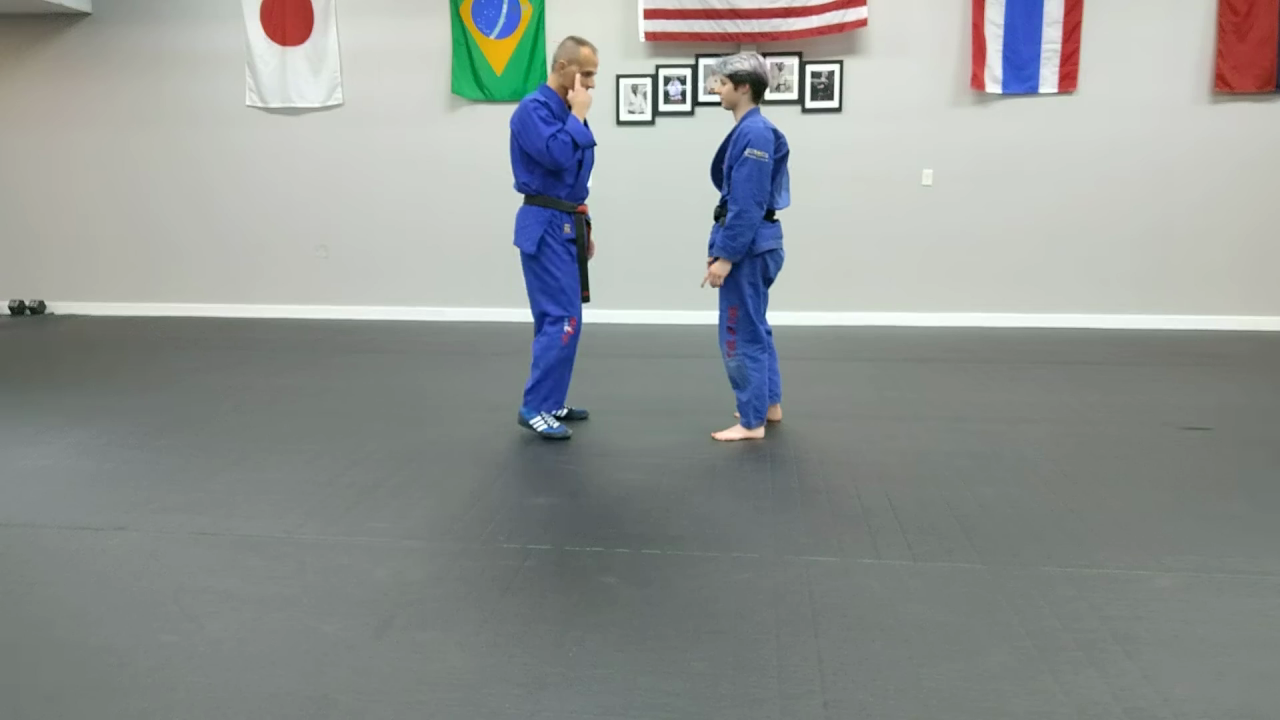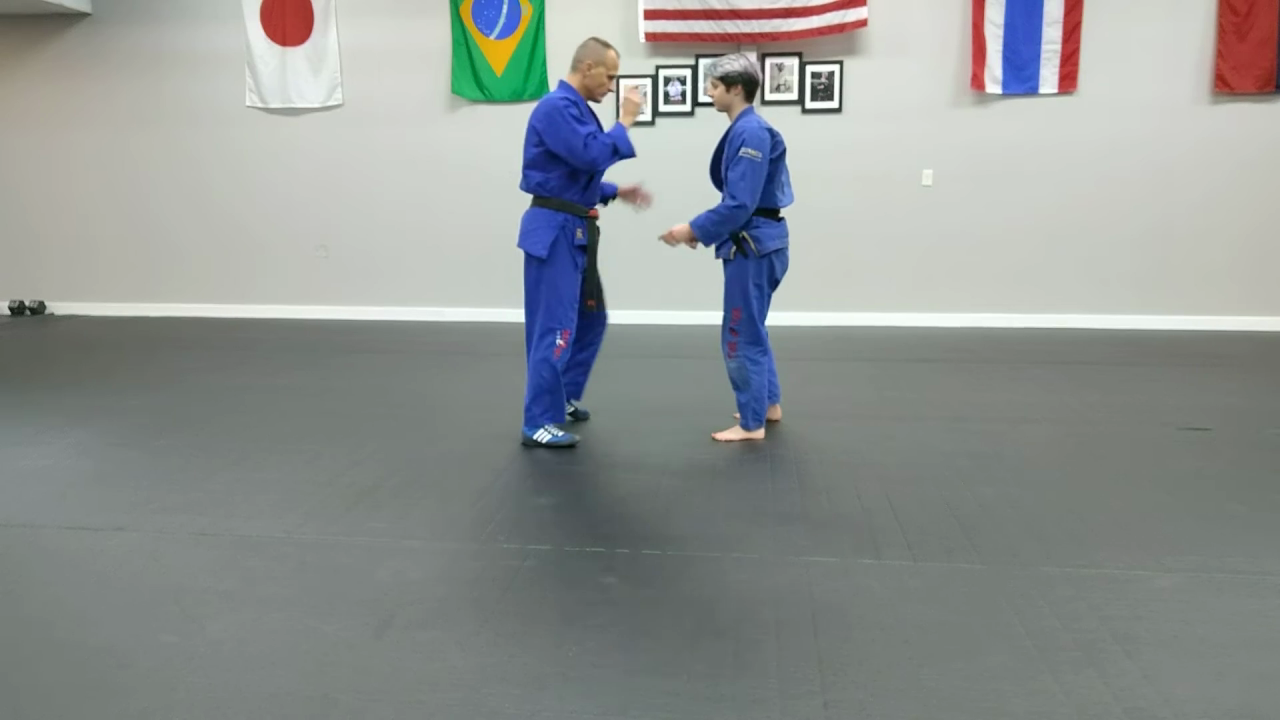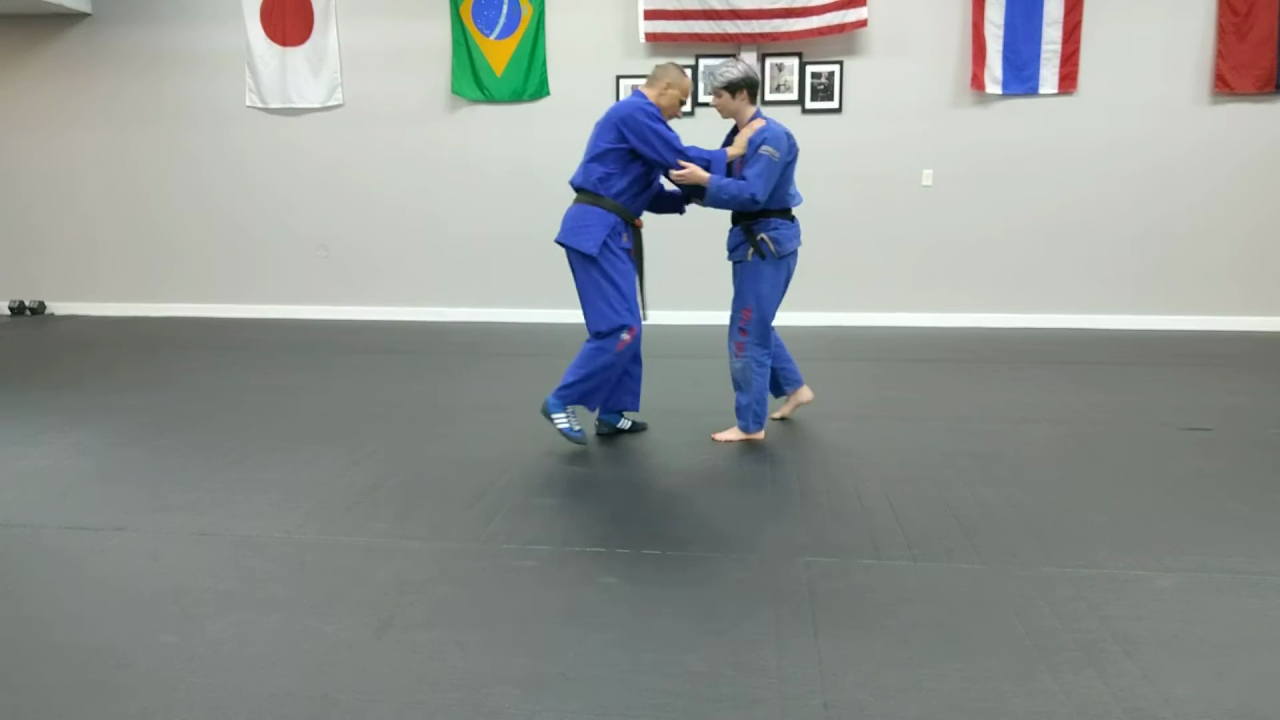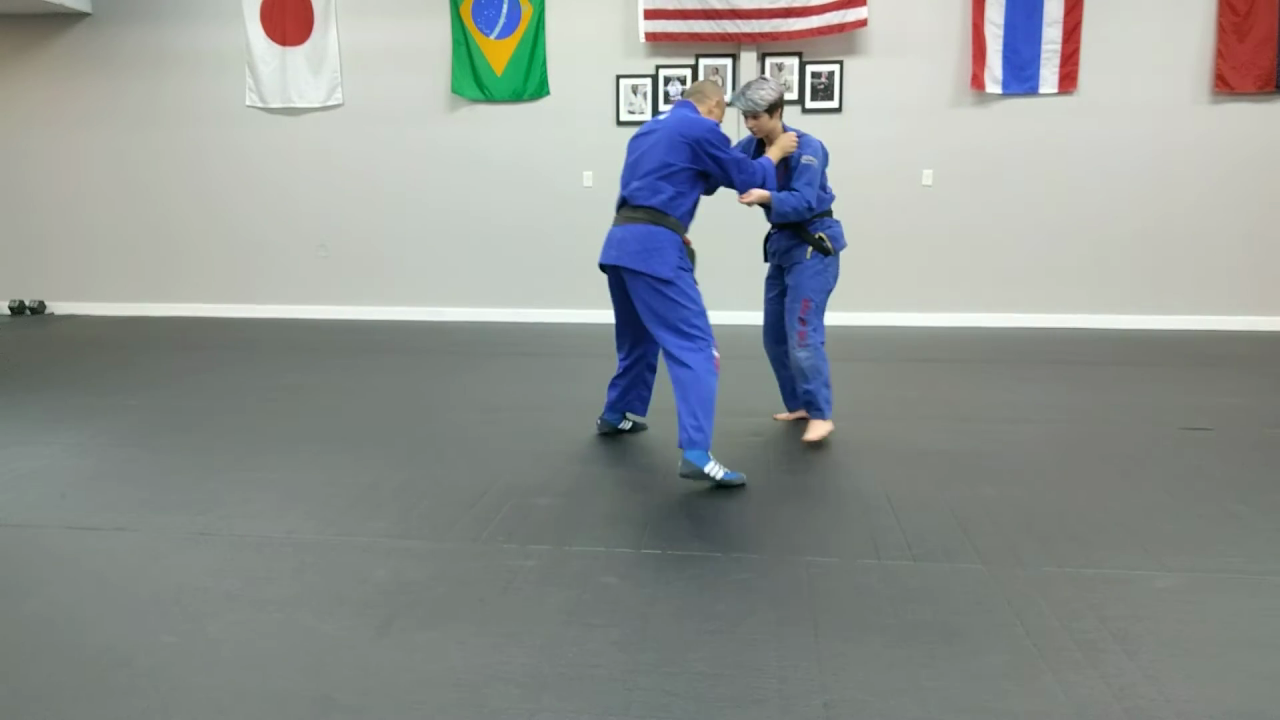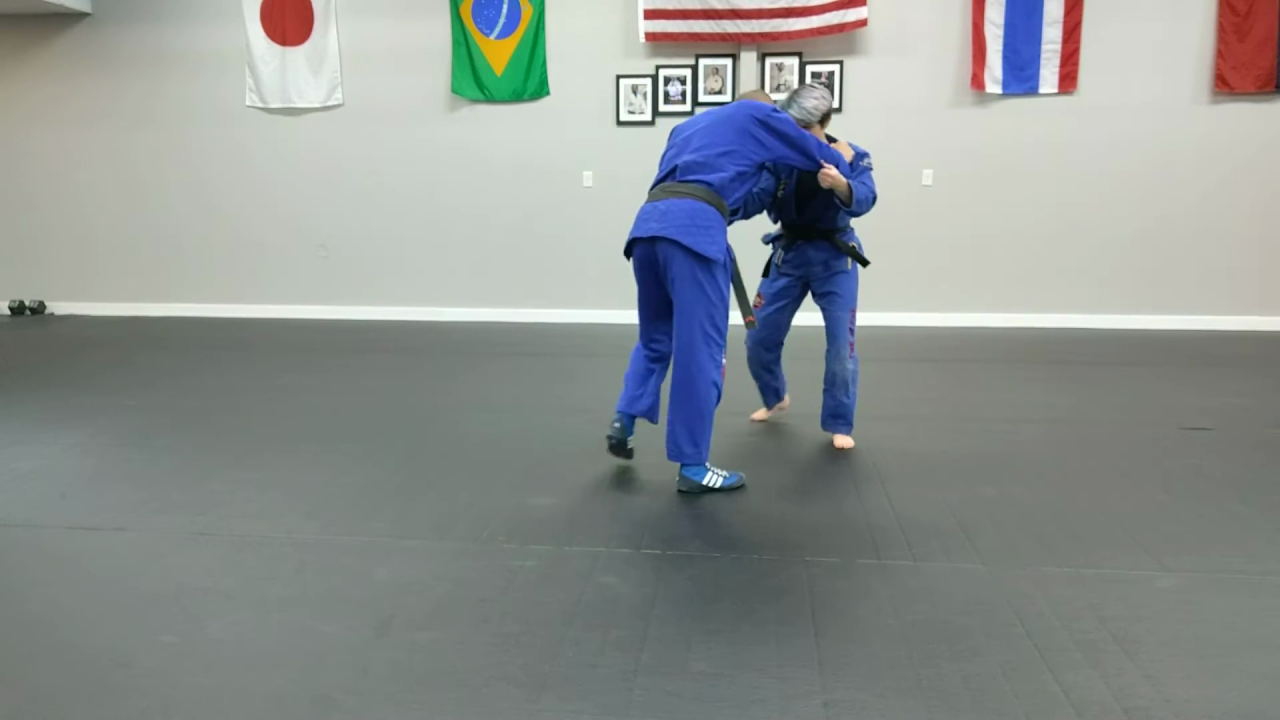
dt=0.5s
person 1, frame 1
left shoulder: (566, 112)
right shoulder: (533, 109)
right elbow: (557, 158)
left wrist: (582, 227)
right wrist: (579, 115)
left hip: (564, 225)
right hip: (545, 226)
left knee: (560, 317)
right knee: (563, 319)
left ankle: (551, 401)
right ankle: (535, 407)
person 1, frame 2
left shoulder: (572, 108)
right shoulder: (557, 107)
right elbow: (591, 155)
left wrist: (615, 192)
right wrist: (625, 123)
left hip: (571, 231)
right hip: (554, 231)
left knee: (590, 317)
right knee: (553, 327)
left ankle: (560, 395)
right ankle: (538, 423)
person 1, frame 3
left shoulder: (630, 116)
right shoulder: (636, 112)
left elbow: (645, 191)
right elbow: (678, 159)
left wrist: (690, 198)
right wrist: (733, 151)
left hip: (604, 231)
right hip: (597, 231)
left knee: (623, 325)
right knee: (621, 328)
left ankle: (612, 413)
right ankle: (561, 402)
person 1, frame 4
left shoulder: (647, 130)
right shoulder: (701, 129)
right elbow: (744, 178)
left wrist: (702, 178)
right wrist: (774, 153)
left hip: (619, 242)
right hip: (655, 245)
left knee: (637, 336)
right knee: (693, 348)
left ankle: (617, 414)
right ankle: (697, 457)
person 1, frame 5
left shoulder: (689, 125)
right shoulder: (760, 115)
right elbow: (817, 156)
right wrist: (840, 158)
left hip: (649, 221)
right hip: (696, 228)
left knee: (655, 338)
right knee: (700, 351)
left ankle: (625, 420)
right ankle: (692, 467)
person 2, frame 1
left shoulder: (755, 134)
right shoulder: (749, 131)
left elbow: (748, 205)
left wrist: (725, 256)
right wrist: (722, 247)
left hip: (747, 245)
right hip: (748, 242)
left knee: (739, 332)
right knee: (753, 326)
left ankle: (752, 422)
right ankle: (769, 404)
person 2, frame 2
left shoulder: (750, 133)
right shoulder: (746, 130)
left elbow: (741, 203)
left wrist: (693, 228)
right wrist: (701, 227)
left hip: (753, 241)
right hip: (758, 239)
left knee: (741, 332)
right knee: (751, 327)
left ankle: (752, 423)
right ankle: (768, 403)
person 2, frame 3
left shoulder: (770, 135)
right shoulder: (740, 134)
left elbow: (752, 195)
right elbow: (736, 184)
left wrist: (704, 180)
right wrist: (696, 179)
left hip: (767, 241)
right hip: (756, 239)
left knee: (747, 332)
right knee: (756, 325)
left ankle: (751, 425)
right ankle: (795, 388)
person 2, frame 4
left shoulder: (806, 148)
right shoulder: (751, 147)
left elbow: (805, 202)
left wrist: (768, 199)
left hip: (814, 244)
right hip: (782, 243)
left knee: (804, 330)
right knee: (775, 332)
left ankle: (820, 415)
right ankle: (802, 403)
person 2, frame 5
left shoulder: (851, 156)
left elbow: (865, 200)
right elbow: (755, 198)
left wrist: (842, 185)
left hip: (834, 255)
right hip: (789, 253)
left knee: (842, 344)
right knee: (761, 338)
left ankle: (839, 425)
right ankle: (776, 399)
